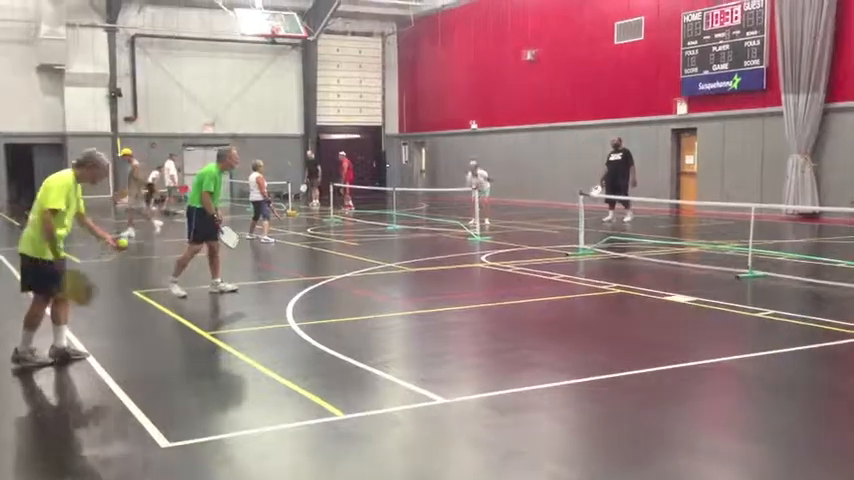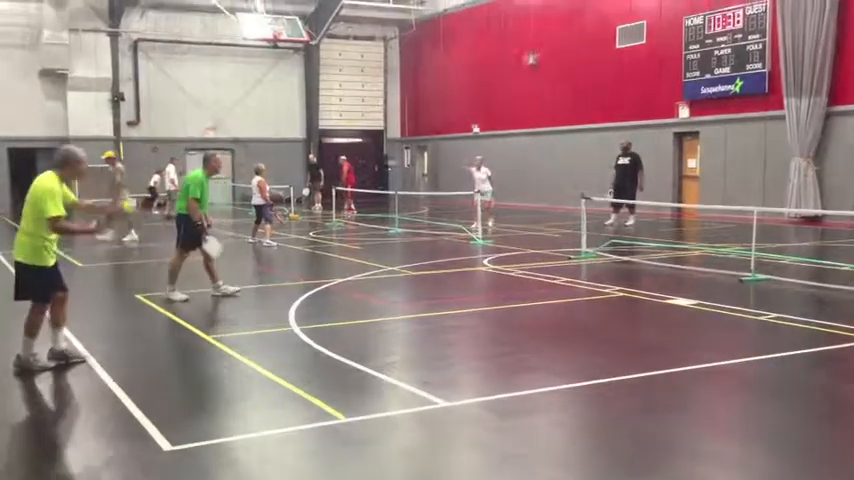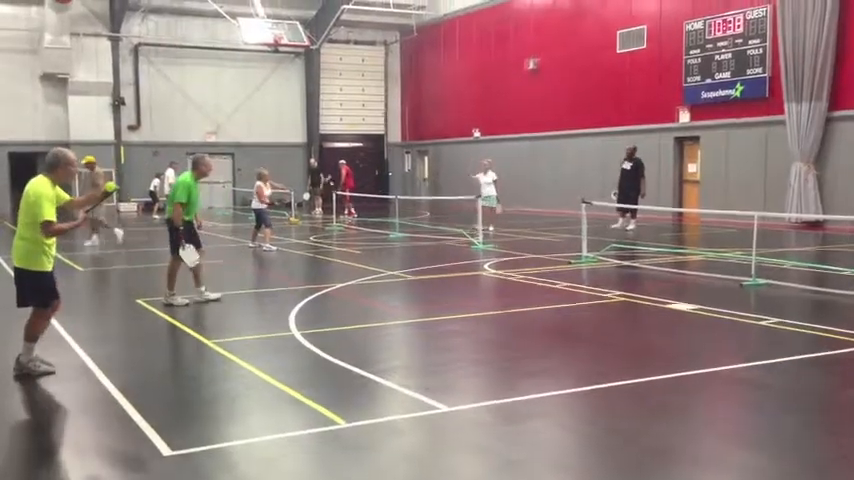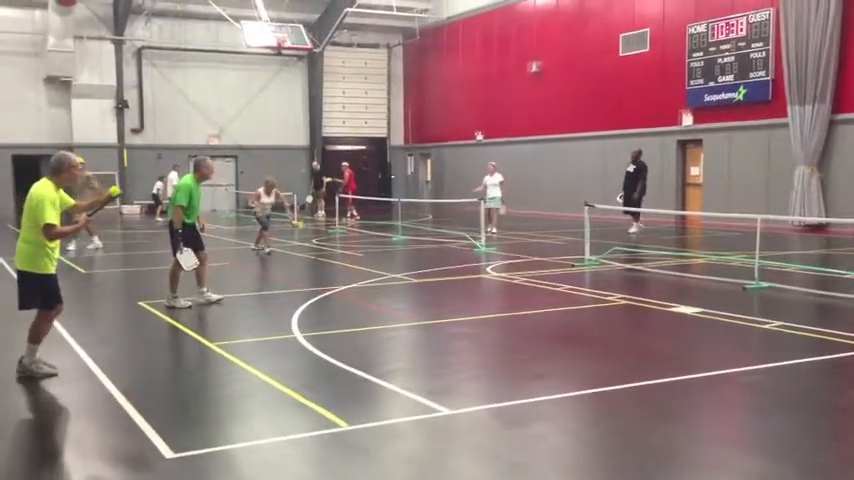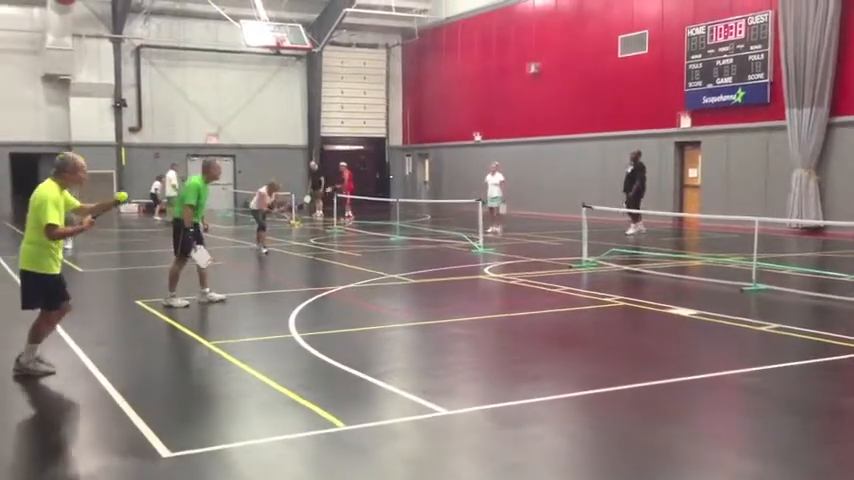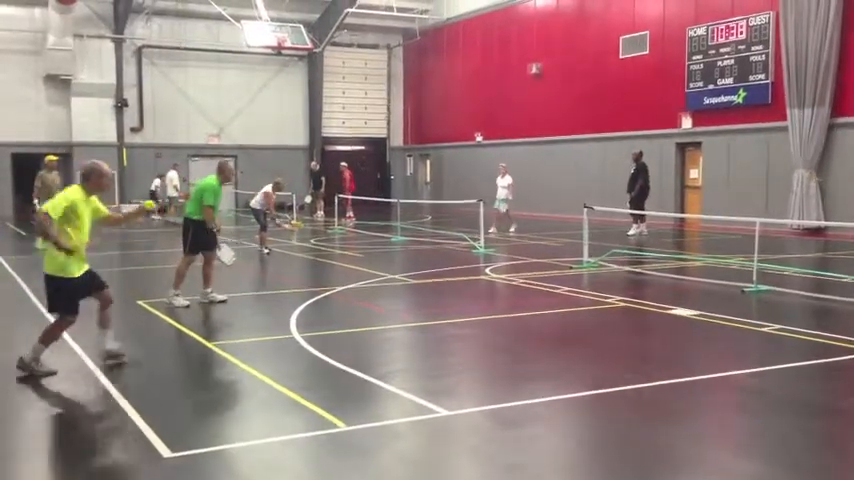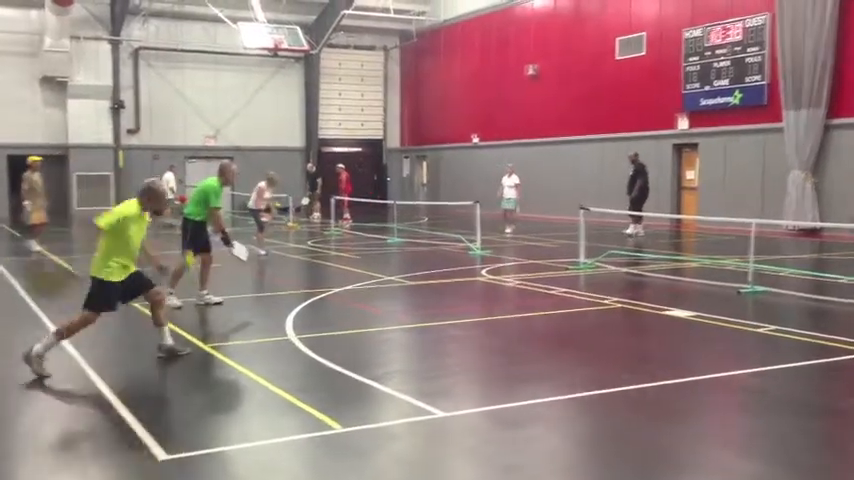
dt=0.3s
person 1, frame 1
left shoulder: (75, 186)
right shoulder: (61, 182)
left elbow: (81, 217)
right elbow: (47, 219)
left wrist: (106, 238)
right wrist: (56, 253)
left hip: (53, 251)
right hip: (39, 250)
left knee: (61, 295)
right knee: (43, 299)
left ankle: (60, 346)
right ankle: (23, 351)
person 1, frame 2
left shoulder: (57, 183)
right shoulder: (48, 185)
left elbow: (77, 204)
right elbow: (57, 226)
left wrist: (107, 209)
right wrist: (86, 230)
left hip: (44, 254)
right hip: (34, 255)
left knee: (60, 296)
right knee: (40, 305)
left ankle: (58, 348)
right ankle: (25, 357)
person 1, frame 3
left shoulder: (48, 186)
right shoulder: (42, 190)
left elbow: (72, 203)
right elbow: (49, 229)
left wrist: (99, 195)
right wrist: (77, 223)
left hip: (39, 260)
right hip: (33, 261)
left knee: (52, 305)
right knee: (42, 310)
left ankle: (28, 355)
right ankle: (25, 361)
person 1, frame 4
left shoulder: (53, 190)
right shoulder: (44, 193)
left elbow: (77, 207)
right elbow: (51, 233)
left wrist: (104, 198)
right wrist: (78, 226)
left hip: (41, 262)
right hip: (36, 263)
left knee: (53, 309)
right knee: (46, 312)
left ankle: (30, 358)
right ankle: (28, 363)
person 1, frame 5
left shoulder: (59, 191)
right shoulder: (48, 194)
left elbow: (82, 209)
right elbow: (52, 233)
left wrist: (111, 203)
right wrist: (81, 228)
left hip: (49, 264)
right hip: (39, 265)
left knee: (62, 308)
right knee: (49, 313)
left ankle: (29, 354)
right ankle: (24, 362)
person 1, frame 6
left shoulder: (90, 199)
right shoulder: (69, 197)
left elbow: (111, 219)
right elbow: (40, 220)
left wrist: (137, 213)
right wrist: (58, 243)
left hip: (78, 266)
right hip: (61, 269)
left knee: (106, 298)
right knee: (67, 318)
left ankle: (109, 348)
right ankle: (30, 360)
person 1, frame 7
left shoulder: (144, 214)
right shoulder: (126, 212)
right elbow: (99, 227)
left wrist: (155, 261)
left hip: (127, 270)
right hip: (108, 273)
left knee: (157, 296)
right knee: (88, 318)
left ankle: (166, 345)
right ankle: (37, 353)
person 2, frame 1
left shoulder: (218, 172)
right shoulder: (211, 172)
right elbow: (205, 197)
left wrist: (217, 213)
right wrist: (214, 217)
left hip: (207, 213)
right hip: (197, 211)
left knee: (214, 247)
right knee: (194, 247)
left ankle: (216, 283)
right ankle: (173, 281)
person 2, frame 2
left shoulder: (204, 177)
right shoulder: (196, 177)
right elbow: (192, 203)
left wrist: (205, 219)
right wrist: (199, 225)
left hip: (196, 219)
right hip: (186, 218)
left knee: (207, 253)
right knee: (181, 254)
left ankle: (218, 286)
right ankle: (171, 290)
person 2, frame 3
left shoulder: (193, 180)
right shoulder: (185, 181)
right elbow: (178, 207)
left wrist: (196, 218)
right wrist: (180, 231)
left hip: (188, 222)
right hip: (178, 224)
left knee: (197, 255)
right knee: (177, 258)
left ankle: (201, 291)
right ankle: (170, 295)
person 2, frame 4
left shoulder: (195, 183)
right shoulder: (186, 184)
right elbow: (178, 210)
left wrist: (199, 220)
right wrist: (178, 235)
left hip: (190, 225)
right hip: (180, 226)
left knee: (202, 257)
right knee: (179, 261)
left ankle: (202, 293)
right ankle: (172, 298)
person 2, frame 5
left shoulder: (204, 184)
right shoulder: (195, 184)
right elbow: (187, 209)
left wrist: (203, 221)
right wrist: (189, 233)
left hip: (194, 224)
right hip: (183, 224)
right knee: (181, 260)
left ankle: (205, 292)
right ankle: (170, 297)
person 2, frame 6
left shoulder: (216, 184)
right shoulder: (211, 185)
right elbow: (207, 210)
left wrist: (214, 223)
right wrist: (213, 232)
left hip: (202, 223)
right hip: (193, 222)
left knee: (210, 257)
right knee: (189, 258)
left ankle: (207, 293)
right ankle: (174, 294)
person 2, frame 7
left shoulder: (215, 184)
right shoulder: (213, 186)
right elbow: (215, 213)
left wrist: (217, 228)
right wrist: (224, 234)
left hip: (200, 223)
right hip: (192, 223)
left knee: (207, 259)
right knee: (187, 260)
left ankle: (203, 295)
right ankle: (169, 293)
